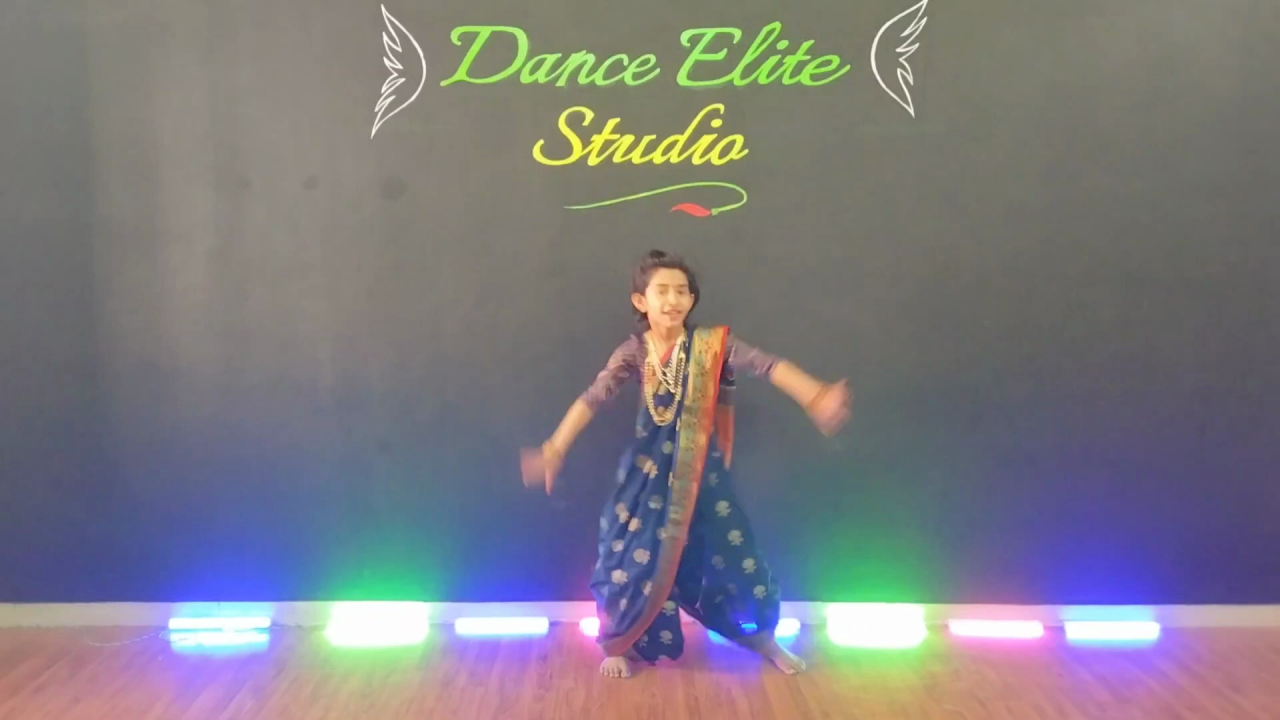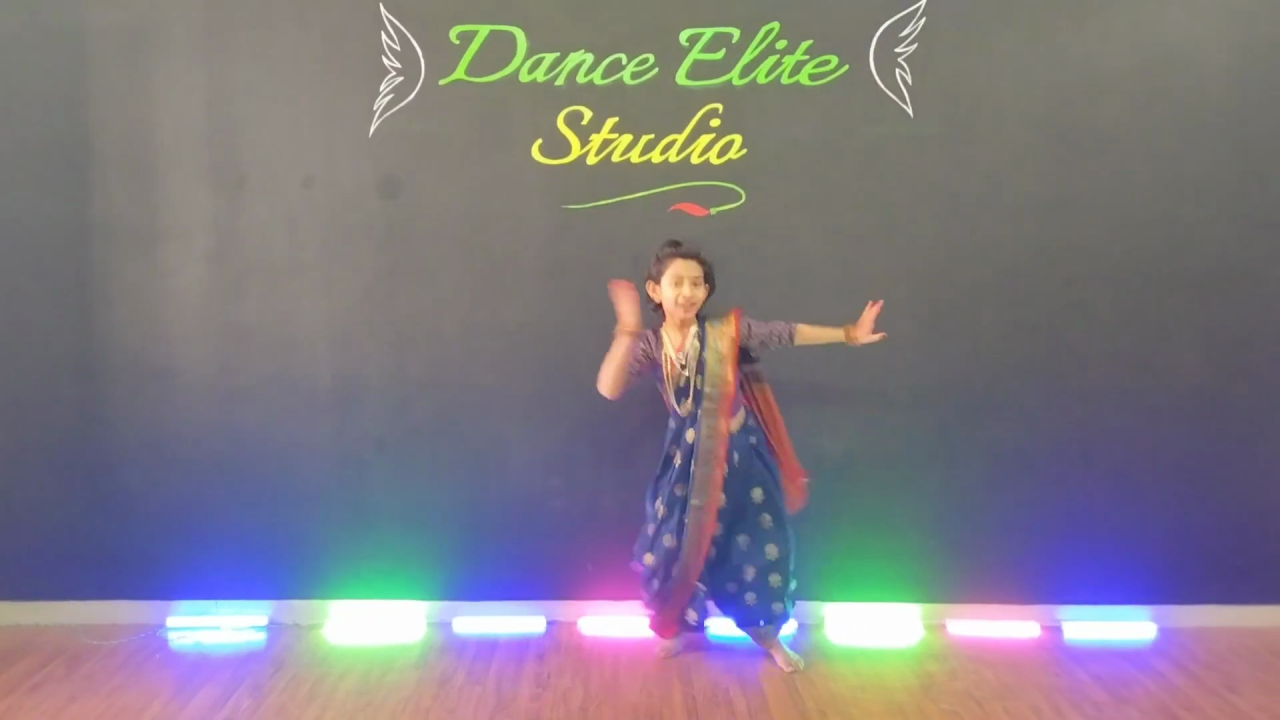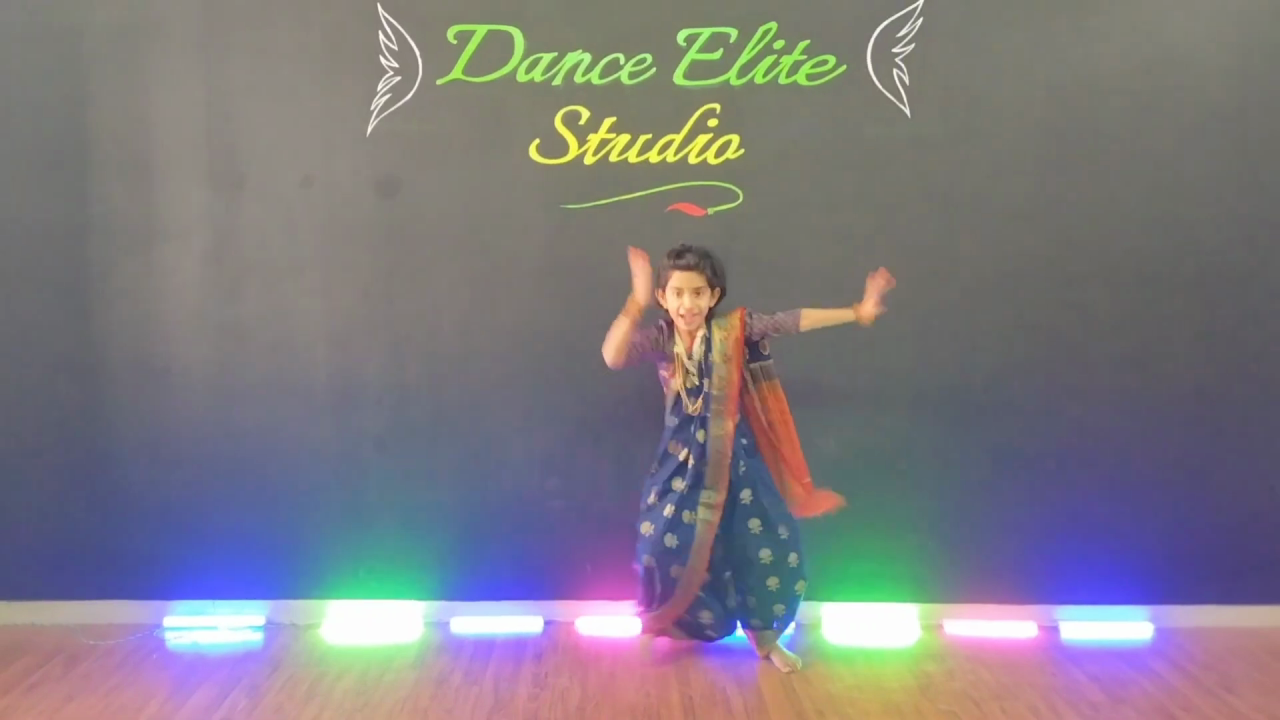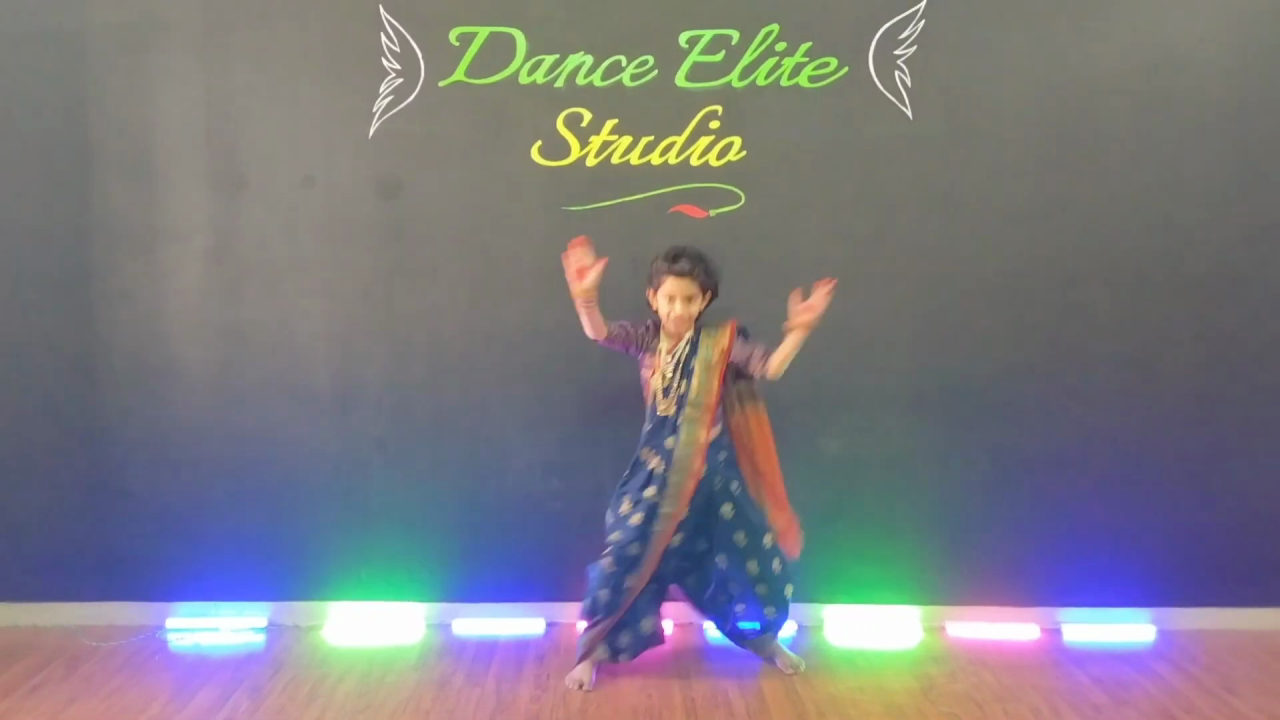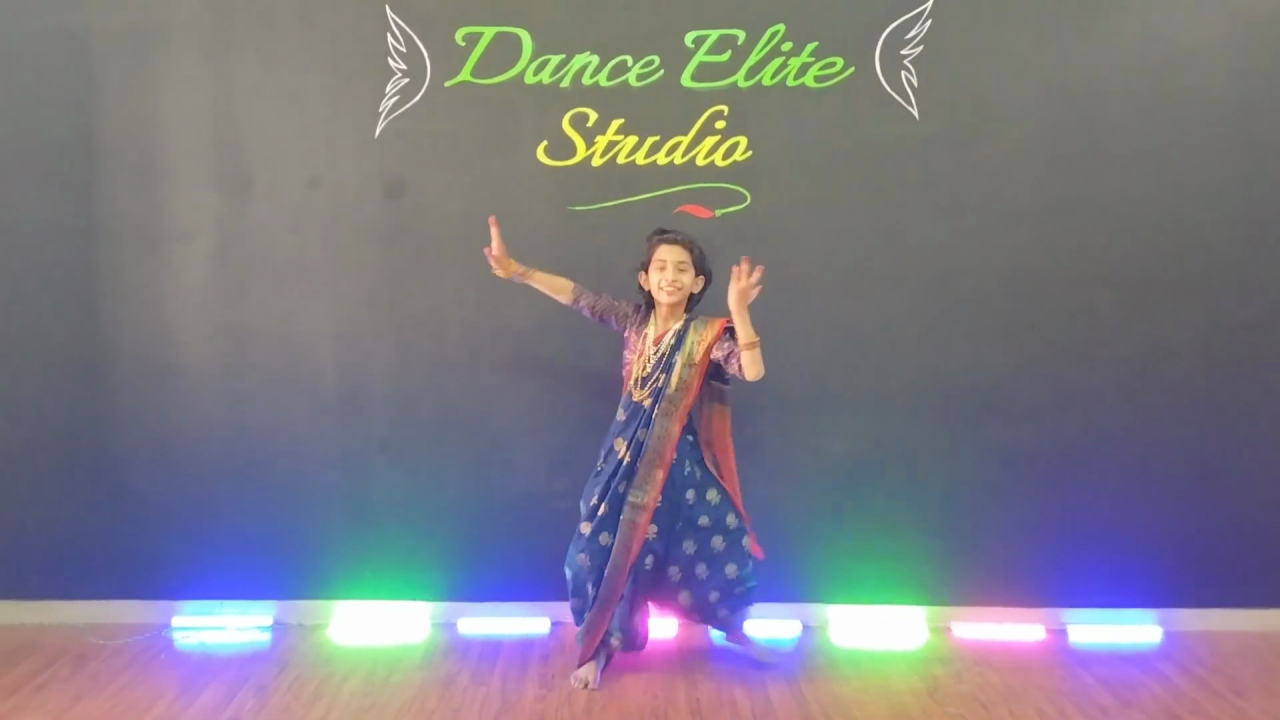
dt=0.2s
person 1, frame 1
left shoulder: (713, 344)
right shoulder: (633, 352)
left elbow: (770, 366)
right elbow: (591, 400)
left wrist: (817, 398)
right wrist: (553, 450)
left hip: (703, 470)
right hip: (650, 471)
left knee: (735, 553)
right knee: (632, 559)
left ankle: (763, 639)
right ankle: (620, 644)
person 1, frame 2
left shoulder: (731, 329)
right shoulder: (649, 346)
left elbow: (787, 333)
right elbow: (609, 388)
left wrist: (851, 334)
right wrist: (628, 330)
left hip: (739, 454)
right hip: (687, 456)
left knee: (762, 542)
right knee: (672, 544)
left ankle: (767, 634)
right ankle: (671, 627)
person 1, frame 3
left shoulder: (734, 329)
right shoulder: (654, 338)
left elbow: (792, 321)
right elbow: (613, 356)
left wrist: (857, 312)
right wrist: (636, 302)
left hip: (734, 457)
right hip: (683, 459)
left knee: (764, 543)
right knee: (666, 540)
left ankle: (765, 635)
right ankle: (668, 621)
person 1, frame 4
left shoulder: (721, 341)
right shoulder: (643, 338)
left elbow: (769, 366)
right elbow: (598, 331)
left wrist: (800, 326)
right wrist: (584, 295)
left hip: (711, 468)
right hip: (656, 468)
left knee: (748, 553)
right knee: (627, 554)
left ankle: (763, 639)
right ankle: (594, 650)
person 1, frame 5
left shoulder: (709, 335)
right shoulder: (631, 319)
left elbow: (753, 372)
right elbow: (575, 295)
left wrist: (739, 313)
right wrist: (515, 270)
left hip: (680, 460)
right hip: (624, 457)
left knee: (719, 544)
right knee: (600, 548)
left ankle: (732, 624)
right ankle: (598, 646)
